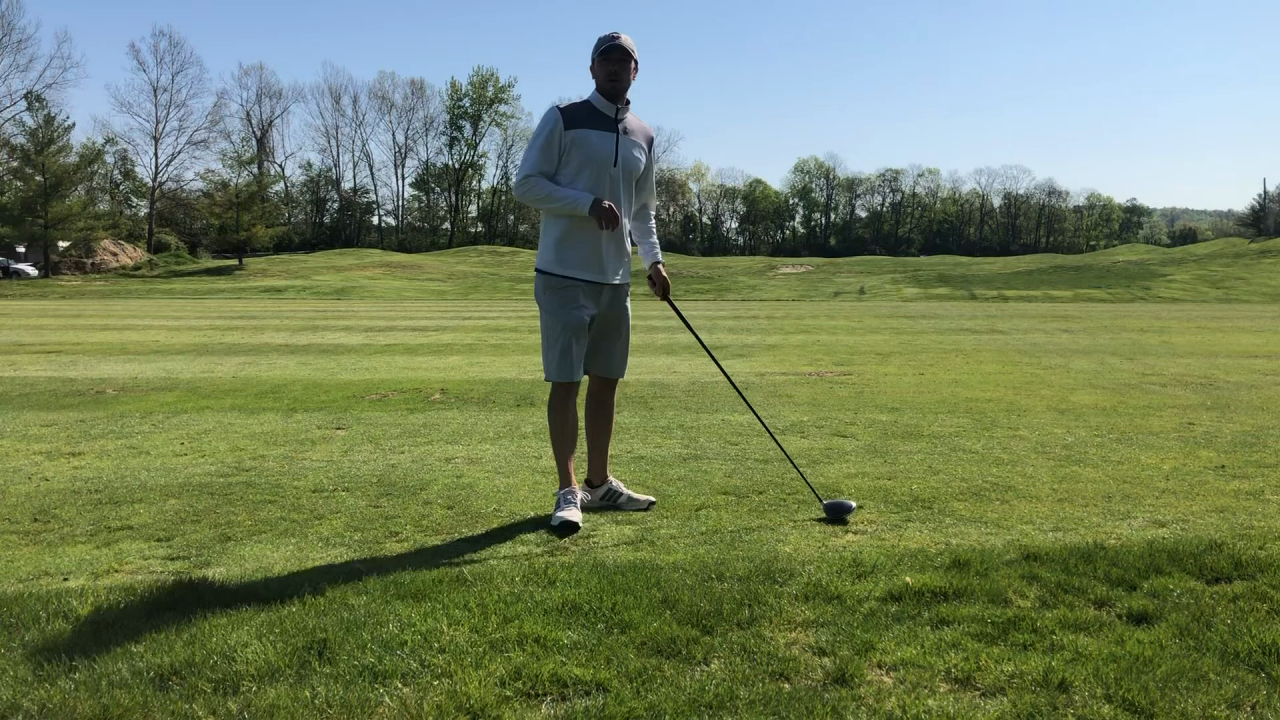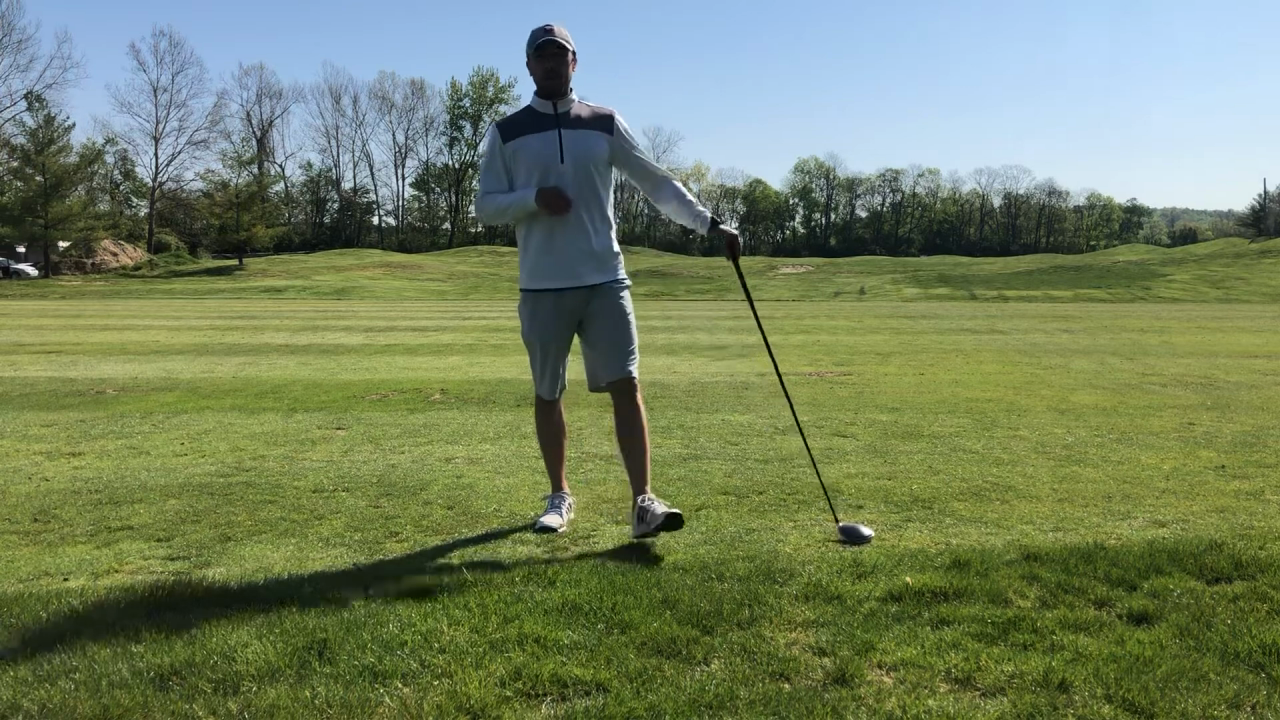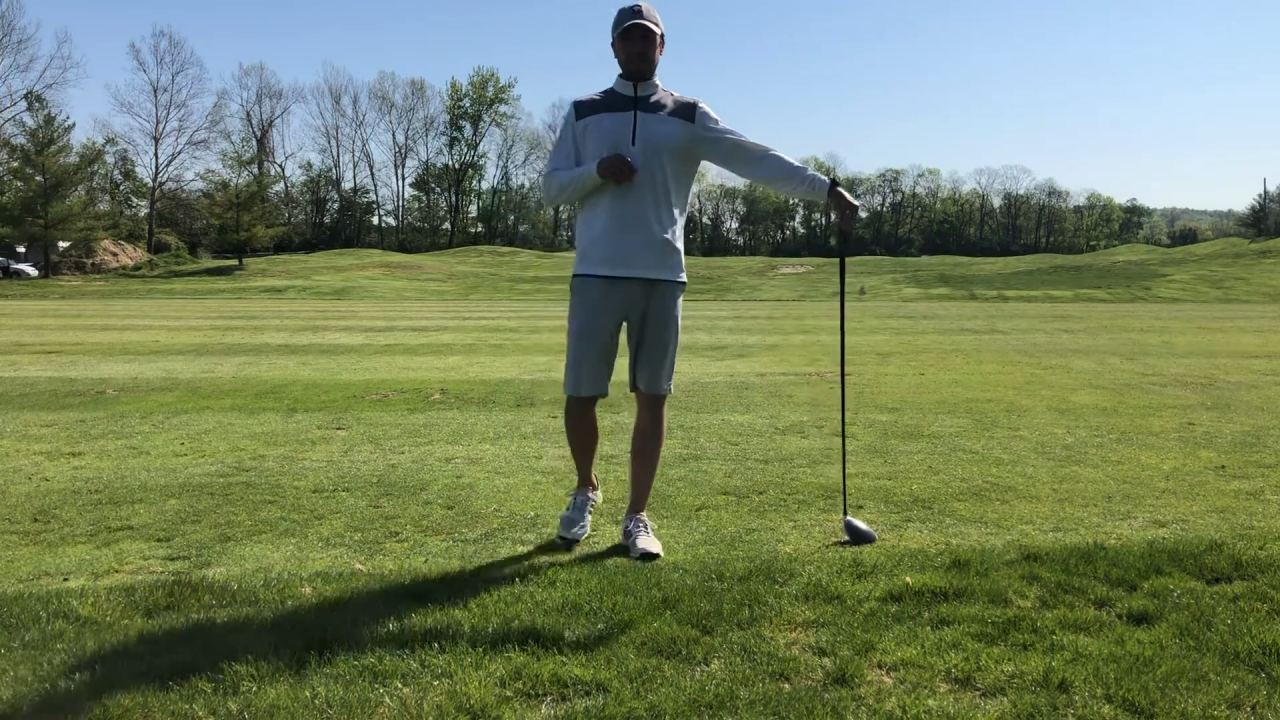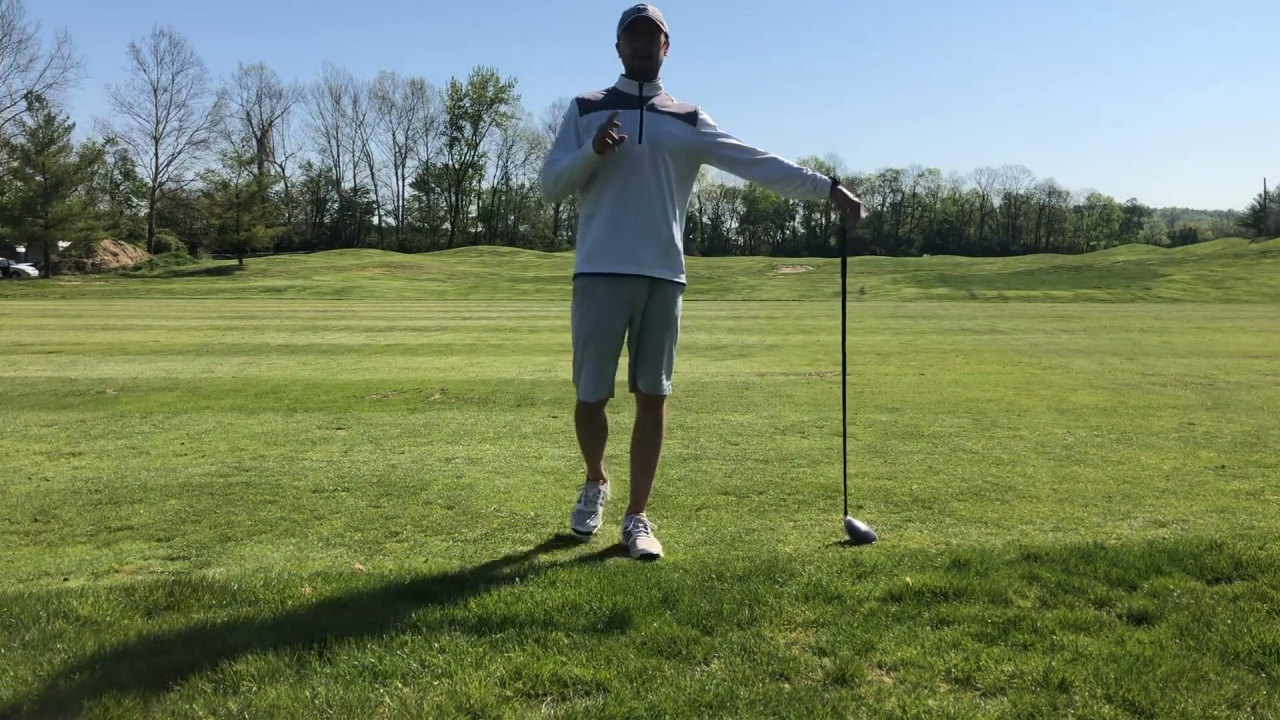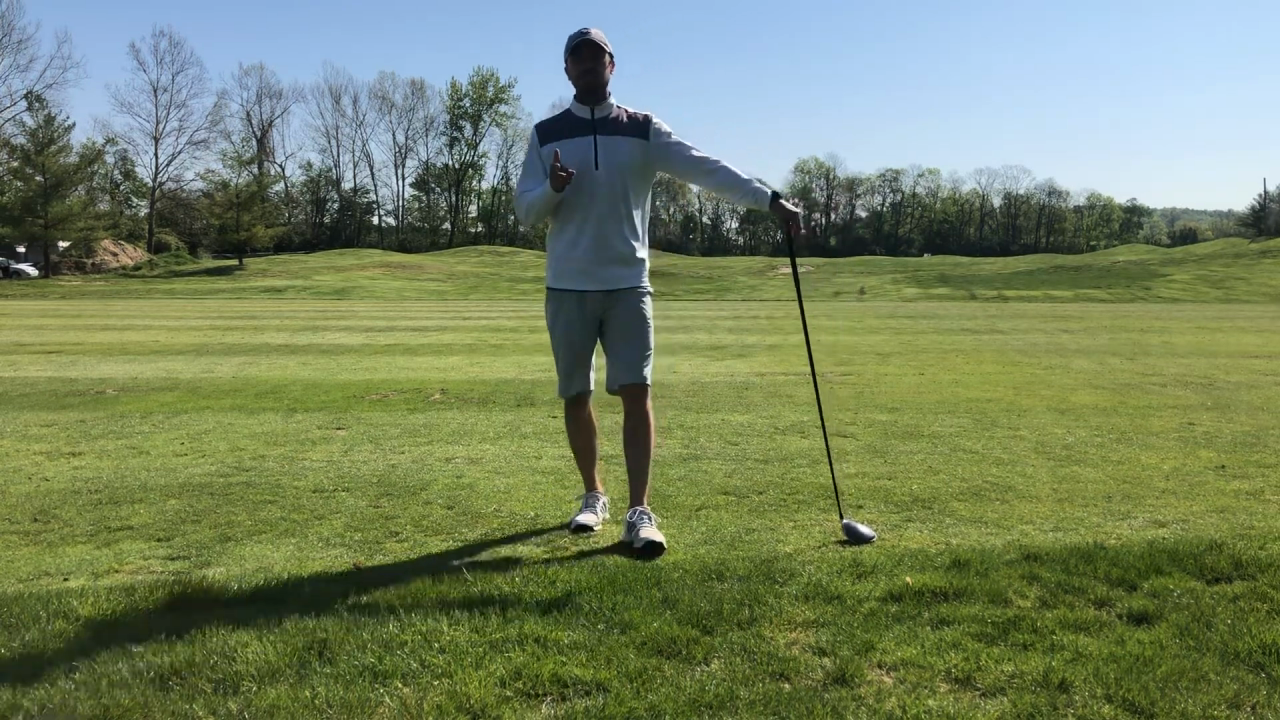
dt=1s
person 1, frame 1
left shoulder: (643, 137)
right shoulder: (561, 119)
right elbow: (526, 185)
left wrist: (653, 261)
right wrist: (588, 204)
left hip: (615, 279)
right hip: (563, 276)
left knee: (605, 381)
right knee: (565, 382)
left ankle: (599, 483)
right ankle: (568, 490)
person 1, frame 2
left shoulder: (605, 124)
right shoulder: (506, 132)
left elbow: (657, 182)
right elbow: (485, 207)
left wrist: (710, 223)
right wrist: (533, 198)
left hip: (605, 279)
right hip: (542, 286)
left knee: (625, 385)
right knee: (547, 395)
left ankle: (643, 502)
right ankle: (560, 495)
person 1, frame 3
left shoulder: (688, 115)
right shoulder: (583, 112)
left elbow: (758, 160)
right elbow: (551, 189)
left wrist: (826, 187)
right wrist: (597, 171)
left hip: (662, 275)
right hip: (597, 274)
left knee: (652, 398)
right knee: (581, 395)
left ankle: (637, 518)
right ankle: (585, 491)
person 1, frame 4
left shoulder: (688, 120)
right shoulder: (585, 110)
left elbow: (757, 162)
right elbow: (551, 185)
left wrist: (827, 187)
right wrist: (593, 150)
left hip: (663, 275)
right hip: (600, 272)
left knee: (653, 397)
right knee: (591, 394)
left ankle: (637, 517)
right ankle: (595, 483)
person 1, frame 5
left shoulder: (644, 129)
right shoulder: (546, 134)
left elbow: (706, 168)
right elbow: (526, 212)
left wrist: (768, 198)
right wrist: (552, 188)
left hip: (627, 283)
right hip: (568, 286)
left knee: (636, 392)
right knee: (576, 394)
left ankle: (639, 513)
right ankle: (593, 496)
